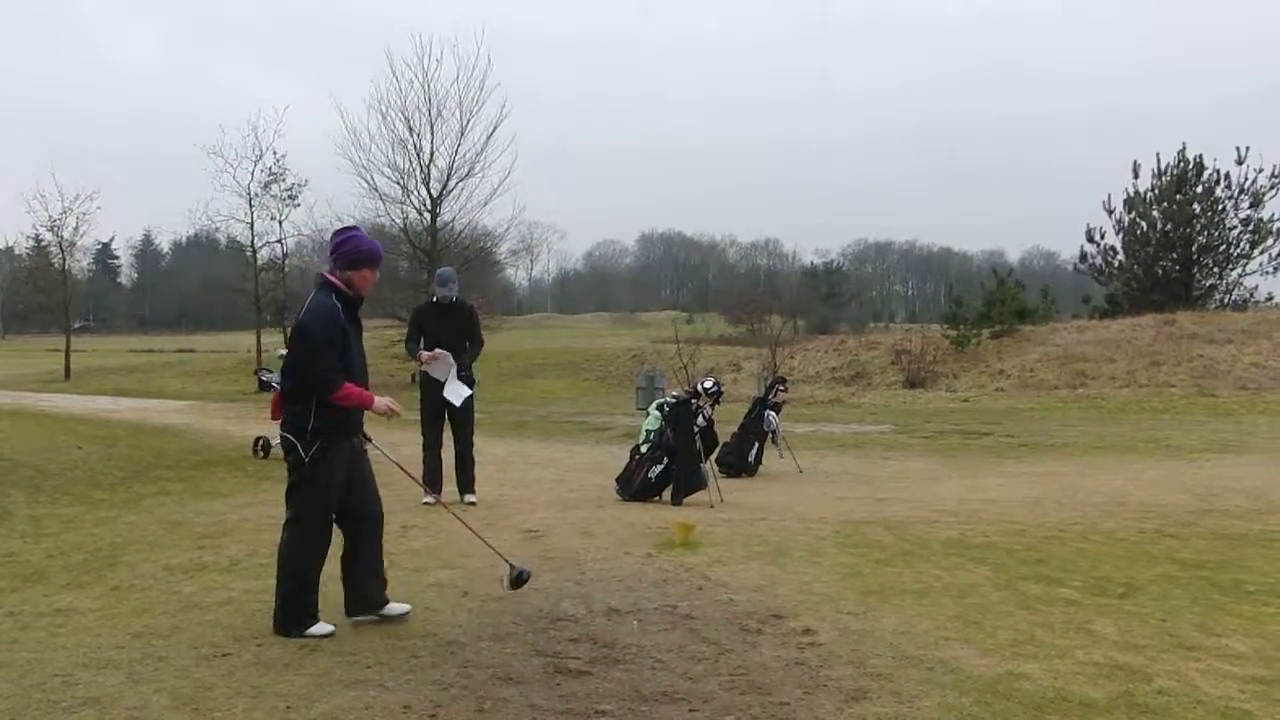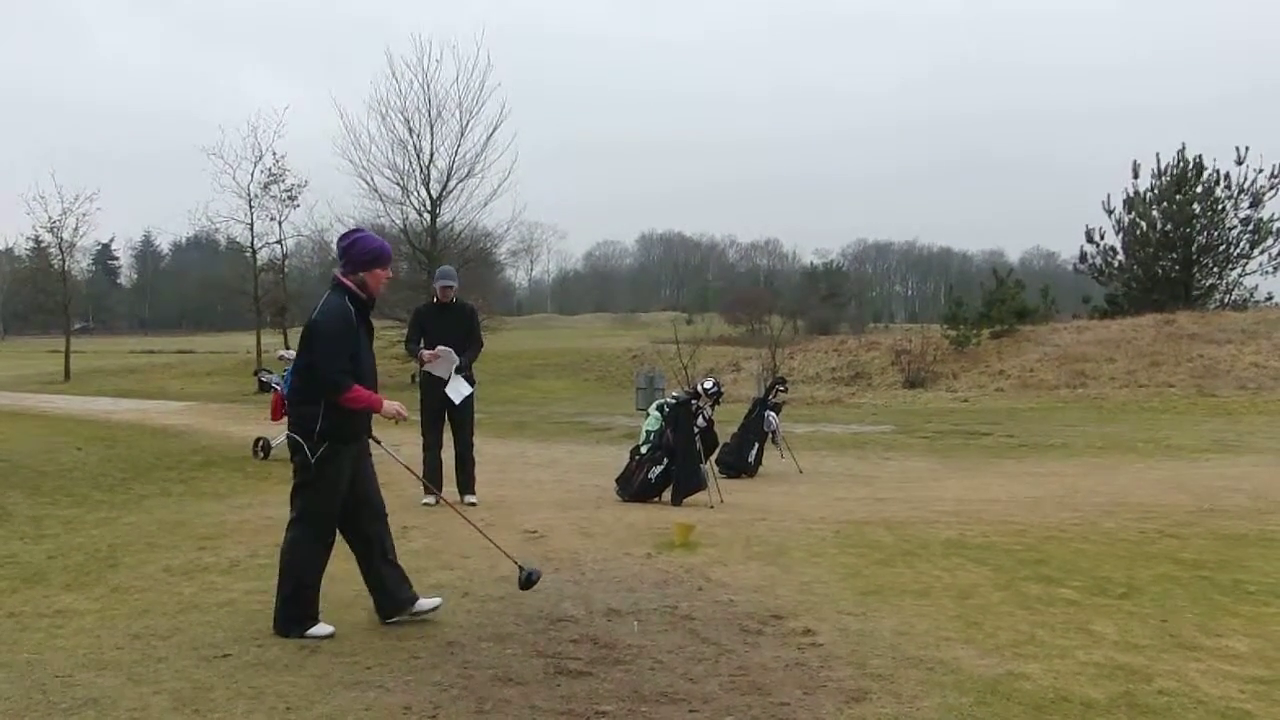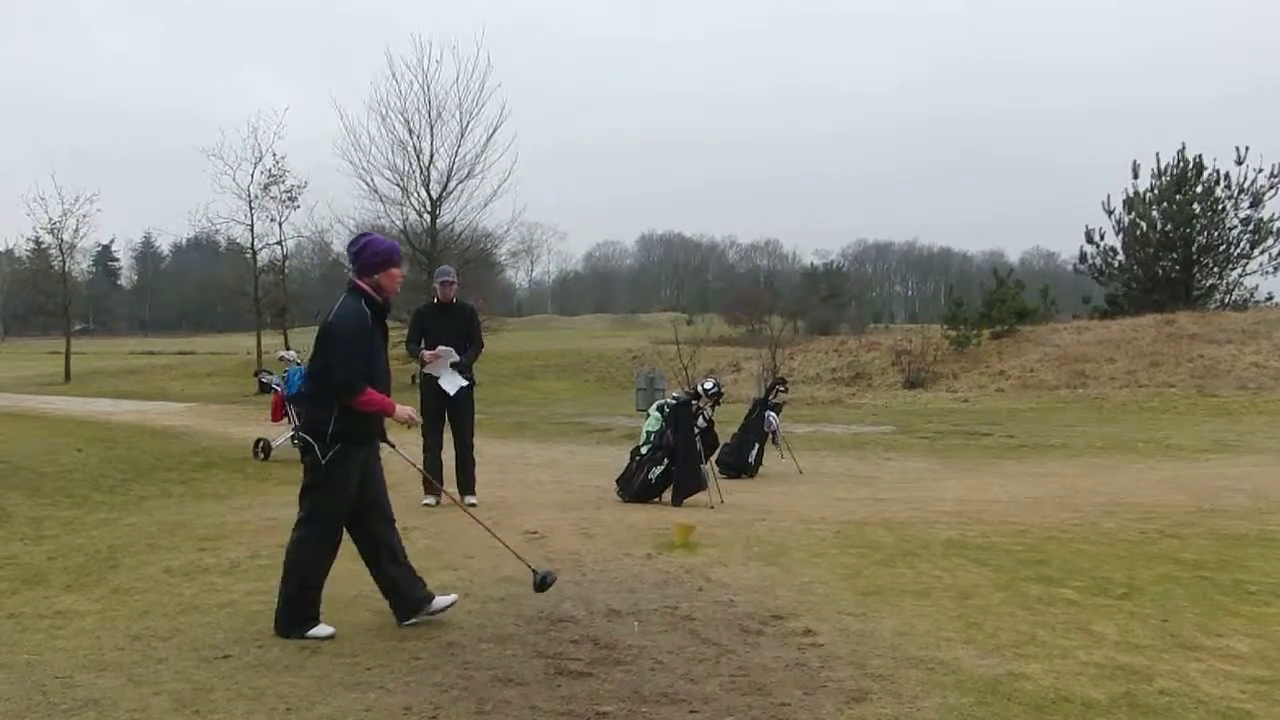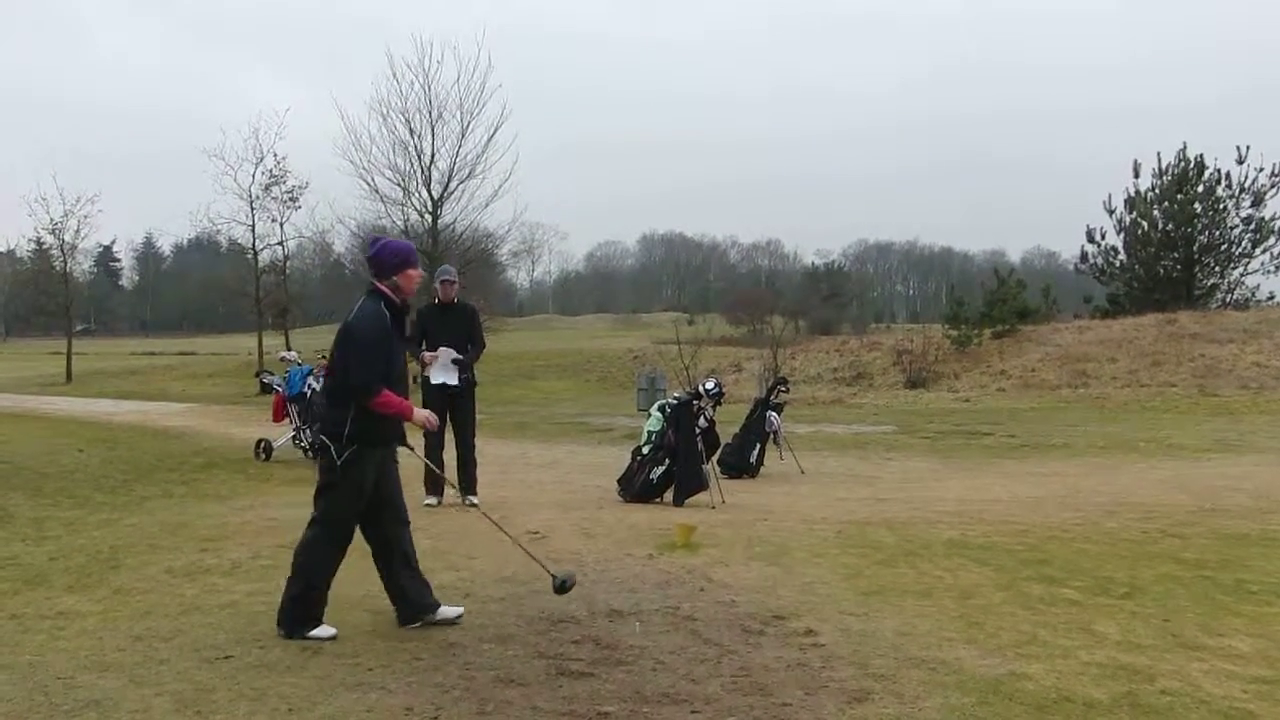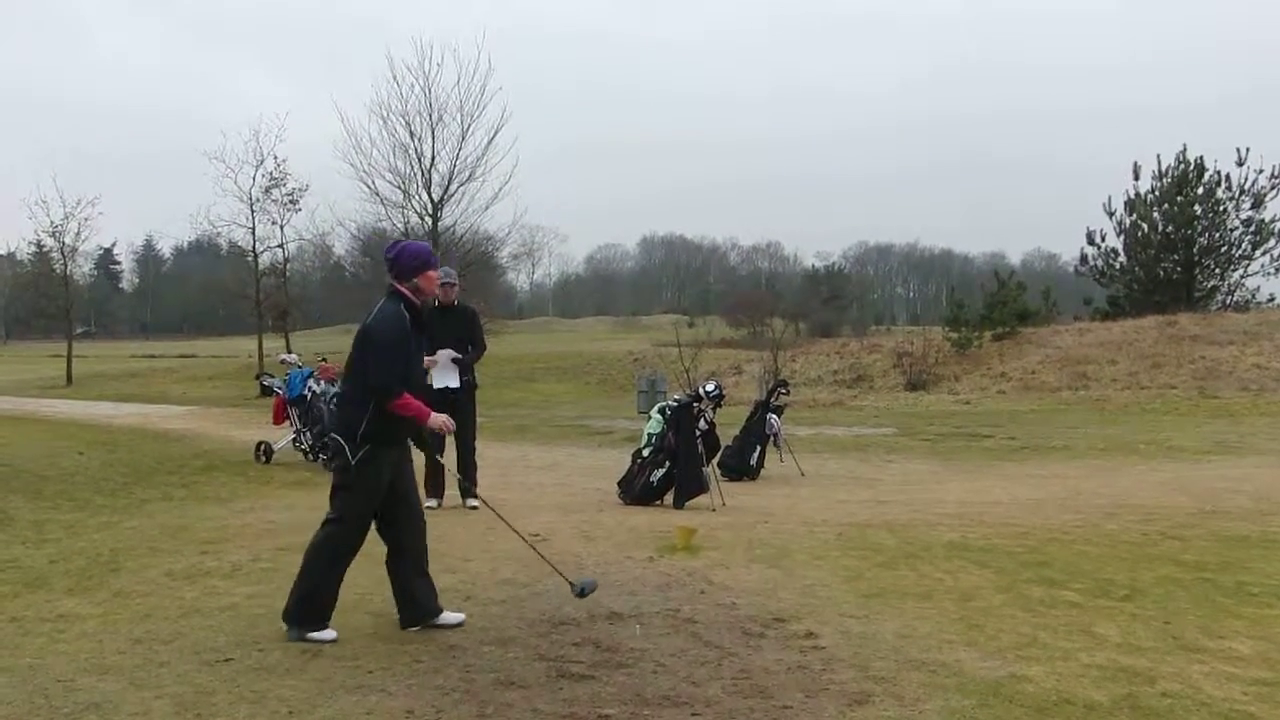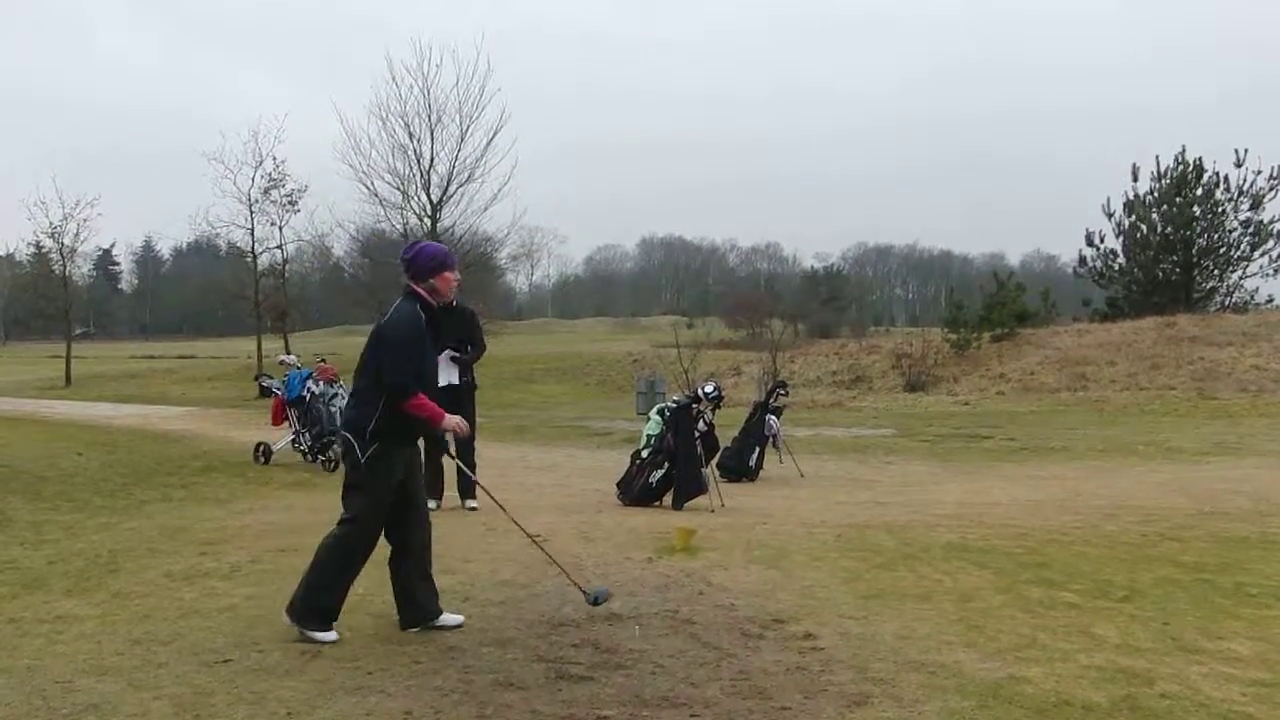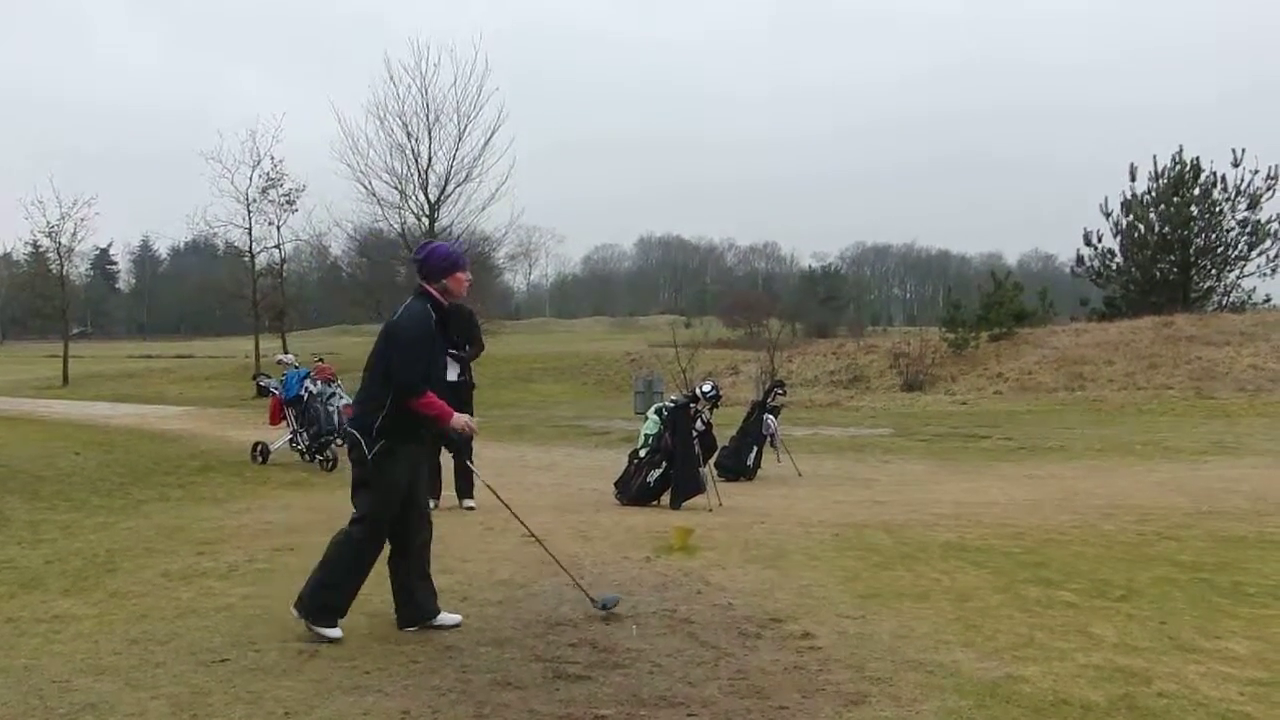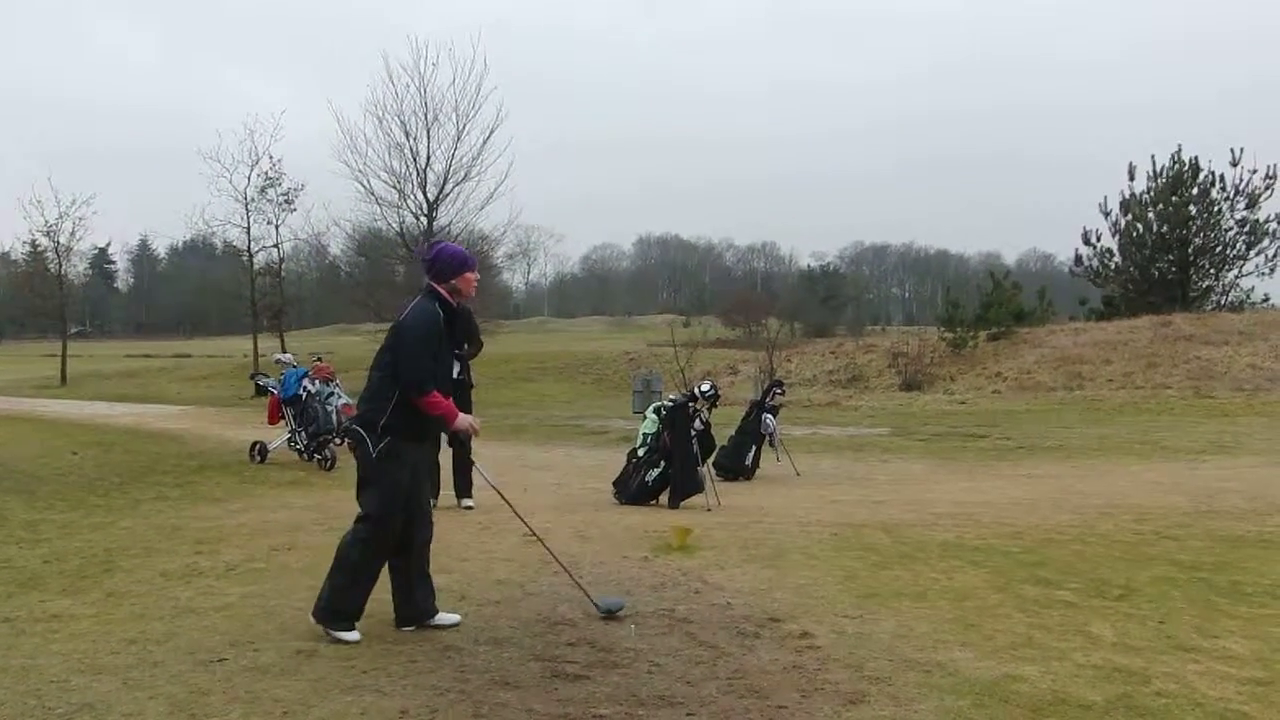
dt=0.1s
person 1, frame 1
left shoulder: (342, 306)
right shoulder: (321, 312)
right elbow: (323, 382)
left wrist: (363, 405)
right wrist: (370, 402)
left hip: (342, 434)
right hip: (314, 437)
left knee: (365, 514)
right knee: (309, 527)
left ankle: (367, 599)
right ankle: (294, 617)
person 1, frame 2
left shoulder: (354, 309)
right shoulder: (334, 314)
right elbow: (332, 384)
left wrist: (371, 409)
right wrist: (379, 405)
left hip: (348, 436)
right hip: (322, 438)
left knee: (369, 519)
right knee: (312, 528)
left ankle: (396, 600)
right ankle: (294, 618)
person 1, frame 3
left shoulder: (368, 312)
right shoulder: (349, 317)
right elbow: (346, 386)
left wrist: (383, 413)
right wrist: (391, 409)
left hip: (358, 438)
right hip: (333, 440)
left knee: (376, 522)
right knee: (319, 529)
left ankle: (411, 600)
right ankle: (295, 618)
person 1, frame 4
left shoulder: (389, 314)
right shoulder: (369, 319)
right elbow: (365, 389)
left wrist: (402, 417)
right wrist: (410, 413)
left hip: (375, 439)
right hip: (349, 440)
left knee: (392, 524)
right knee: (331, 528)
left ankle: (416, 605)
right ankle: (298, 618)
person 1, frame 5
left shoulder: (406, 316)
right shoulder: (389, 321)
right elbow: (384, 391)
left wrist: (420, 419)
right wrist: (426, 417)
left hip: (389, 440)
right hip: (364, 441)
left knee: (406, 525)
right knee: (345, 529)
left ankle: (420, 608)
right ankle: (304, 616)
person 1, frame 6
left shoulder: (422, 317)
right shoulder: (403, 321)
right elbow: (400, 390)
left wrist: (435, 421)
right wrist: (441, 418)
left hip: (400, 439)
right hip: (374, 439)
left knee: (412, 527)
right knee: (360, 526)
left ankle: (420, 610)
right ankle: (309, 611)
person 1, frame 7
left shoulder: (431, 316)
right shoulder: (414, 320)
right elbow: (409, 388)
left wrist: (444, 421)
right wrist: (449, 417)
left hip: (405, 437)
right hip: (380, 436)
left knee: (414, 526)
right knee: (371, 524)
left ankle: (418, 609)
right ankle: (317, 606)
person 1, frame 8
left shoulder: (441, 315)
right shoulder: (422, 318)
right elbow: (415, 386)
left wrist: (450, 419)
right wrist: (453, 416)
left hip: (414, 436)
right hip: (385, 434)
left knee: (415, 525)
right knee: (378, 523)
left ankle: (416, 608)
right ankle: (334, 611)
person 2, frame 1
left shoulder: (467, 310)
right shoulder: (422, 311)
left elbow: (476, 342)
right elbow: (410, 342)
left wrist: (465, 361)
right wrist: (419, 354)
left hip: (460, 379)
right hip: (431, 380)
left knee: (464, 437)
right knee: (431, 438)
left ankle: (467, 489)
right ankle: (432, 489)
person 2, frame 2
left shoulder: (467, 311)
right shoulder: (422, 312)
left elbow: (476, 344)
right elbow: (410, 343)
left wrist: (465, 362)
right wrist: (421, 353)
left hip: (461, 380)
right hip: (431, 381)
left knee: (464, 438)
right knee: (431, 438)
left ankle: (467, 490)
right ankle: (432, 490)
person 2, frame 3
left shoulder: (468, 312)
right shoulder: (423, 313)
left elbow: (477, 344)
right elbow: (411, 344)
left wrist: (465, 361)
right wrist: (422, 354)
left hip: (461, 380)
right hip: (432, 381)
left knee: (464, 438)
right knee: (432, 439)
left ankle: (468, 491)
right ankle: (432, 491)
person 2, frame 4
left shoulder: (468, 312)
right shoulder: (424, 313)
left elbow: (479, 344)
right elbow: (413, 344)
left wrist: (467, 359)
right wrist: (422, 355)
left hip: (462, 380)
right hip: (433, 381)
left knee: (465, 438)
right knee: (433, 438)
left ankle: (469, 490)
right ankle: (433, 491)
person 2, frame 5
left shoulder: (469, 314)
right shoulder: (426, 315)
left elbow: (480, 346)
left wrist: (467, 360)
right wrist: (423, 359)
left hip: (463, 383)
right hip: (434, 383)
left knee: (466, 441)
right knee: (433, 441)
left ankle: (469, 492)
right ankle: (434, 494)
person 2, frame 6
left shoulder: (467, 315)
left elbow: (479, 346)
left wrist: (465, 358)
left hip: (462, 384)
left knee: (465, 440)
right knee: (433, 441)
left ankle: (468, 494)
right ankle: (433, 495)
person 2, frame 7
left shoulder: (465, 314)
left elbow: (478, 345)
left wrist: (464, 357)
left hip: (460, 383)
left knee: (463, 439)
right knee: (432, 439)
left ankle: (466, 494)
right ankle: (431, 494)
person 2, frame 8
left shoulder: (462, 313)
left elbow: (476, 344)
left wrist: (462, 355)
left hip: (458, 381)
left knee: (461, 438)
left ankle: (464, 493)
right ankle: (430, 494)
